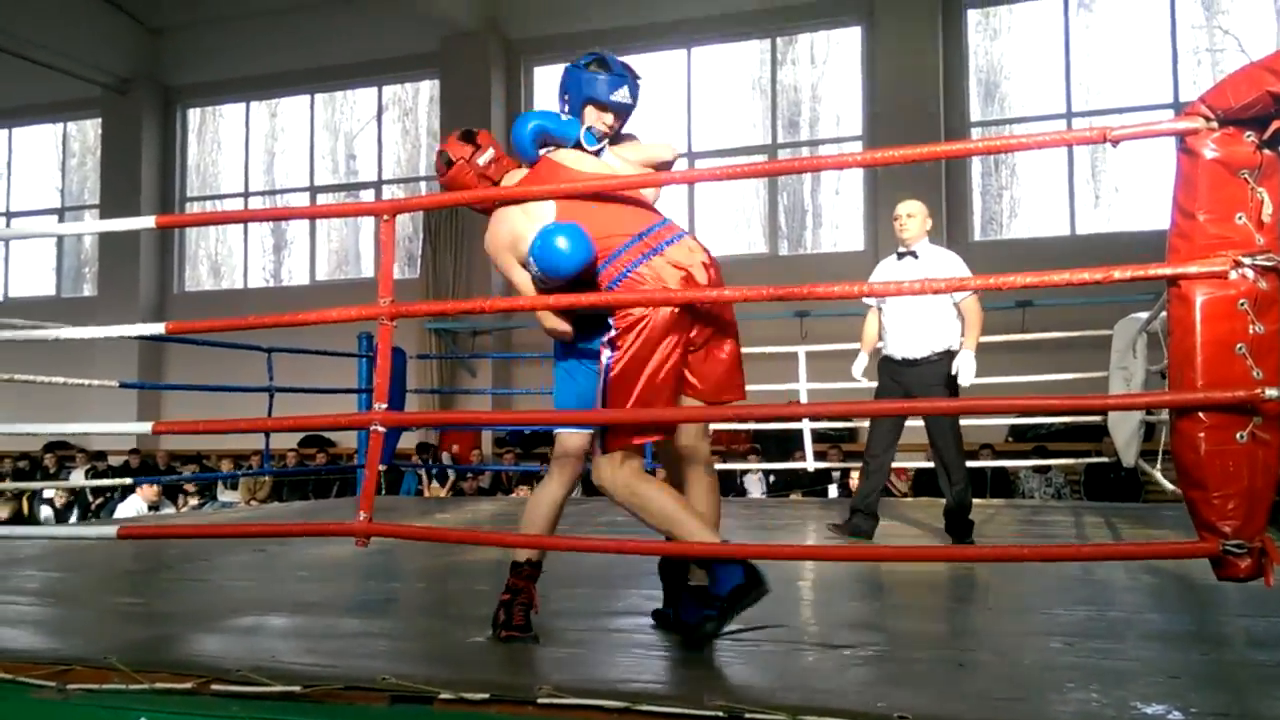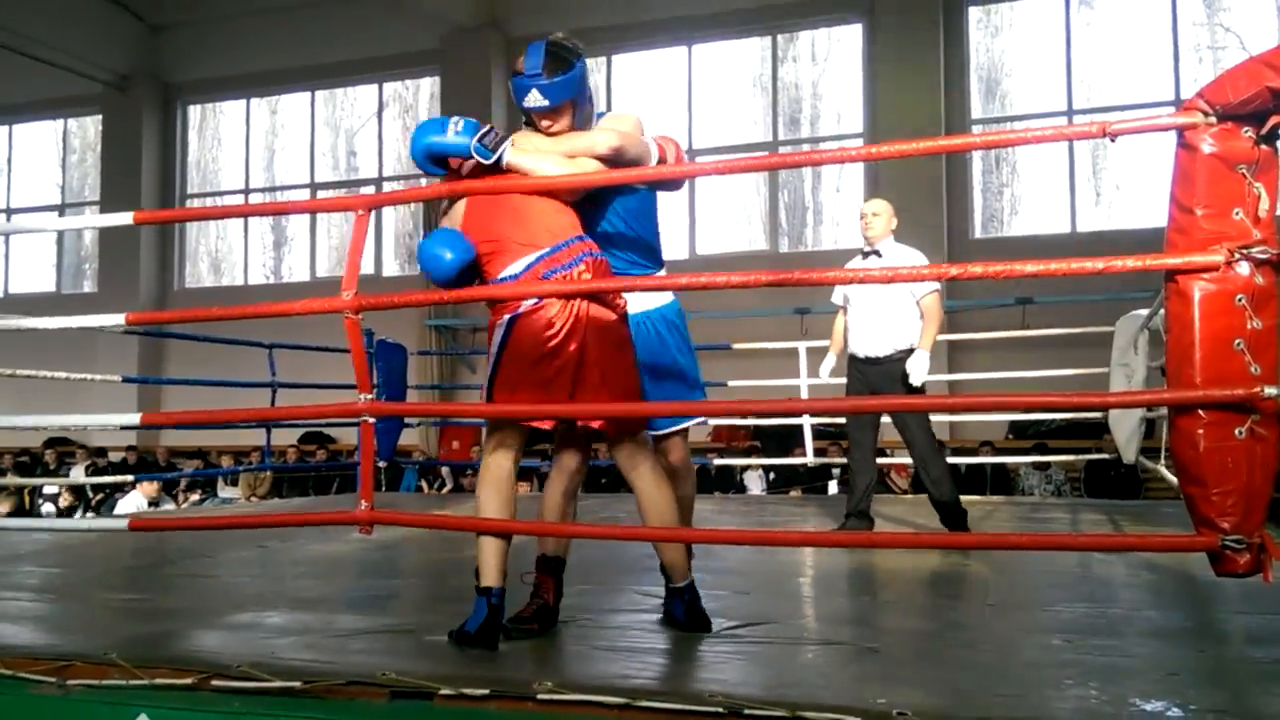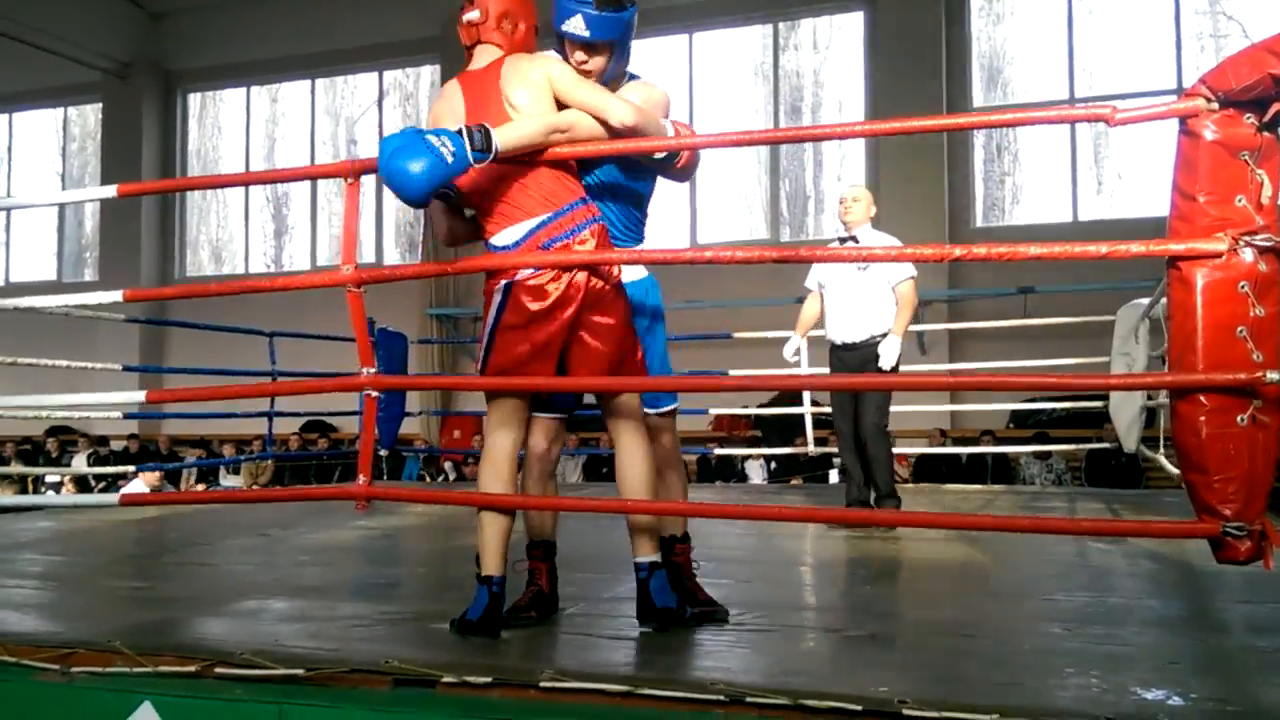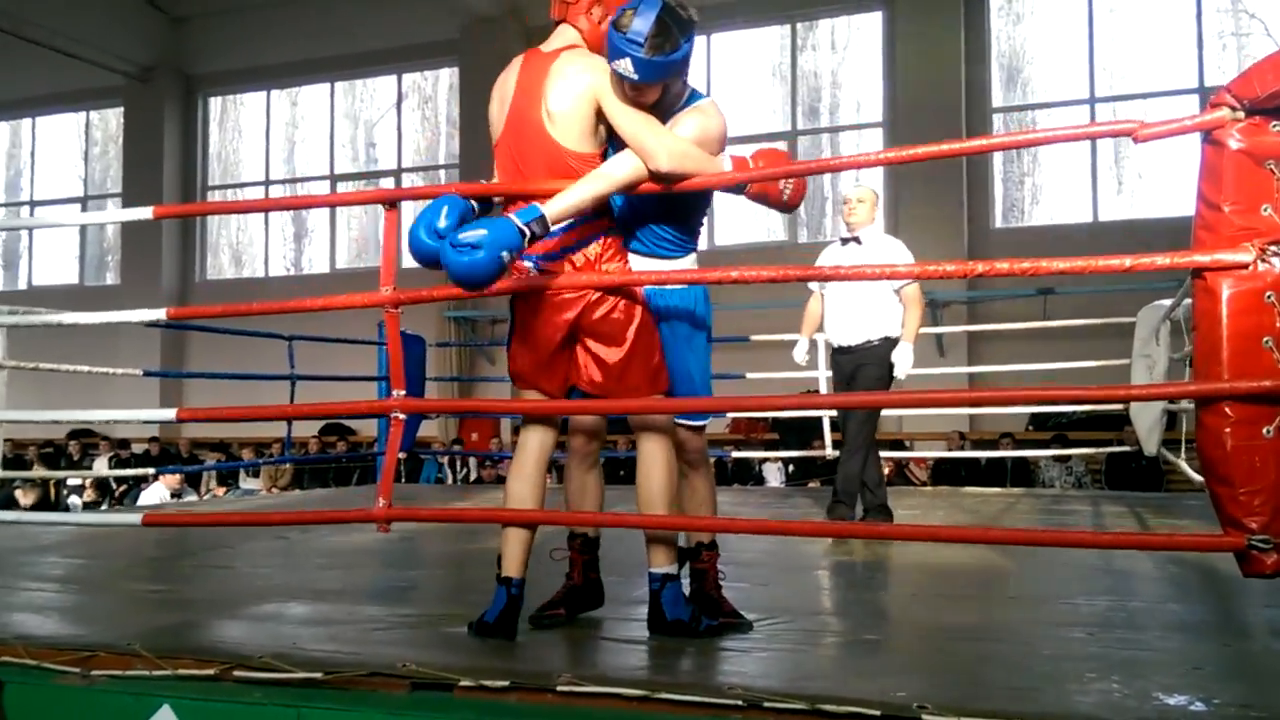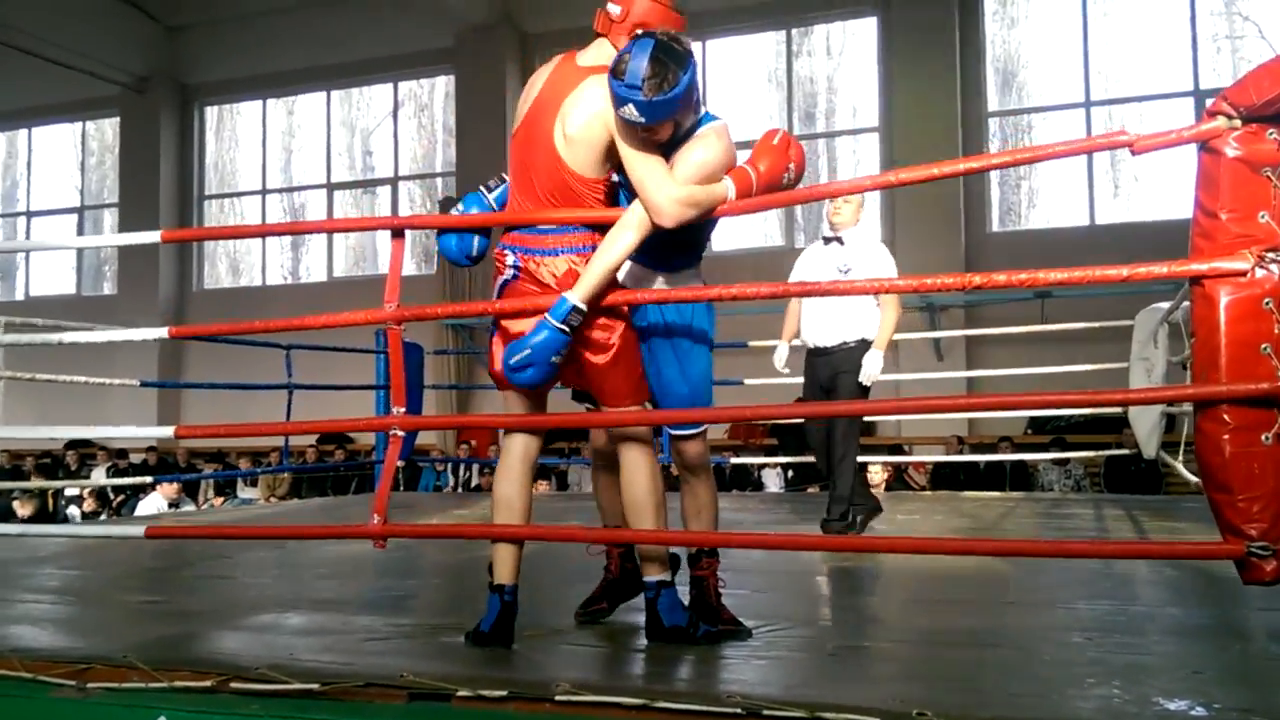
dt=0.3s
person 1, frame 1
left shoulder: (635, 152)
left elbow: (657, 159)
right elbow: (512, 256)
right hip: (587, 334)
right knee: (567, 456)
left ankle: (677, 578)
right ankle: (517, 593)
person 1, frame 2
left shoulder: (624, 133)
right shoulder: (532, 156)
left elbow: (576, 166)
left hip: (651, 314)
left knee: (673, 453)
right knee: (570, 453)
right ankle: (545, 592)
person 1, frame 3
left shoulder: (645, 97)
left elbow: (580, 129)
left hip: (623, 289)
left knee: (659, 436)
right knee: (541, 442)
left ankle: (680, 575)
right ankle: (541, 582)
person 1, frame 4
left shoulder: (704, 120)
left elbow: (629, 172)
left hip: (670, 296)
left knee: (689, 442)
right knee: (582, 432)
left ankle: (705, 584)
right ankle: (582, 576)
person 1, frame 5
left shoulder: (711, 142)
right shoulder: (633, 122)
left elbow: (650, 219)
left hip: (673, 304)
left knee: (691, 450)
right knee: (604, 439)
left ankle: (705, 592)
right ankle: (620, 566)
person 2, frame 1
left shoulder: (497, 231)
right shoulder: (564, 157)
left elbow: (557, 321)
left hip: (640, 295)
right hip: (690, 264)
left knee: (615, 468)
right knee: (690, 449)
left ankle: (730, 568)
right ankle: (705, 600)
person 2, frame 2
left shoulder: (449, 220)
right shoulder: (521, 151)
left hip: (526, 308)
right hip: (591, 288)
left knee: (500, 451)
right knee: (633, 448)
left ankle: (486, 608)
right ankle: (684, 596)
person 2, frame 3
left shoulder: (445, 103)
right shoulder: (539, 67)
left elbow: (446, 231)
right elbow: (622, 118)
right wrist: (672, 138)
left hip: (518, 269)
right hip: (585, 251)
left knee: (504, 424)
right knee: (625, 416)
left ankle: (489, 593)
right ankle: (651, 579)
person 2, frame 4
left shoulder: (507, 78)
right shoulder: (592, 70)
left elbow: (511, 175)
left hip: (532, 272)
right hip: (596, 267)
left knee: (537, 430)
right knee: (652, 426)
left ankle: (507, 595)
right ankle: (666, 593)
person 2, frame 5
left shoulder: (543, 75)
right shoulder: (614, 96)
right elbow: (666, 207)
right wrist: (749, 178)
left hip: (518, 270)
right hip: (582, 276)
left knee: (519, 435)
right knee: (632, 435)
left ankle: (500, 603)
right ankle: (662, 600)
person 3, frame 1
left shoulder: (946, 262)
right shoulder: (883, 269)
left elbow: (972, 309)
right elbow: (874, 315)
left wrist: (968, 351)
right wrist: (863, 354)
left hip: (934, 367)
right hip: (892, 368)
left knee: (946, 445)
right knee: (878, 444)
left ankle: (958, 522)
right ankle: (862, 518)
person 3, frame 2
left shoulder: (910, 260)
right shoulder: (851, 268)
left elbow: (932, 310)
right elbow: (843, 316)
left wrist: (922, 352)
right wrist: (833, 354)
left hip: (899, 365)
right hip: (860, 367)
left knee: (920, 440)
right knee: (859, 443)
left ankle: (952, 513)
right ankle: (857, 517)
person 3, frame 3
left shoulder: (887, 247)
left elbow: (908, 297)
right elbow: (814, 300)
left wrist: (894, 337)
right wrist: (797, 336)
left hip: (875, 350)
right hip: (840, 353)
left knee: (871, 426)
right knee: (845, 431)
left ankle: (886, 497)
right ankle: (856, 504)
person 3, frame 4
left shoulder: (890, 249)
right shoulder: (829, 254)
left elbow: (913, 300)
right elbow: (817, 299)
left wrist: (906, 344)
right wrist: (805, 338)
left hip: (876, 353)
right hip: (841, 355)
left knee: (858, 431)
right knee: (854, 433)
left ankle: (842, 507)
right ankle: (876, 509)
person 3, frame 5
left shoulder: (872, 251)
right shoulder: (810, 254)
left elbow: (891, 304)
right elbow: (797, 300)
left wrist: (877, 351)
right wrist: (785, 341)
left hip: (852, 356)
right hip: (816, 357)
left knee: (842, 438)
right knee: (817, 436)
left ankle: (839, 517)
right ankle: (862, 501)
